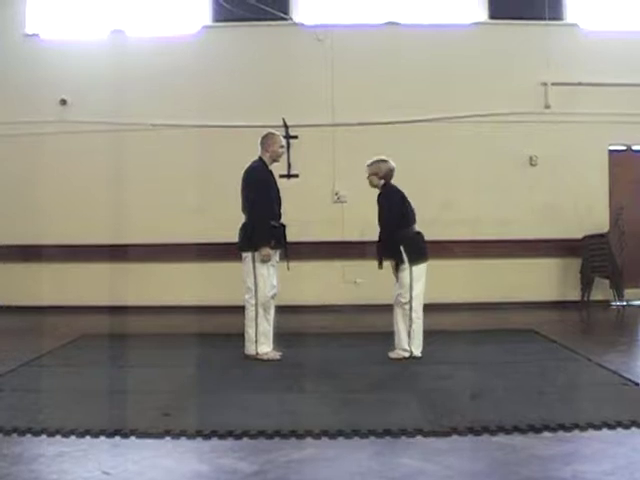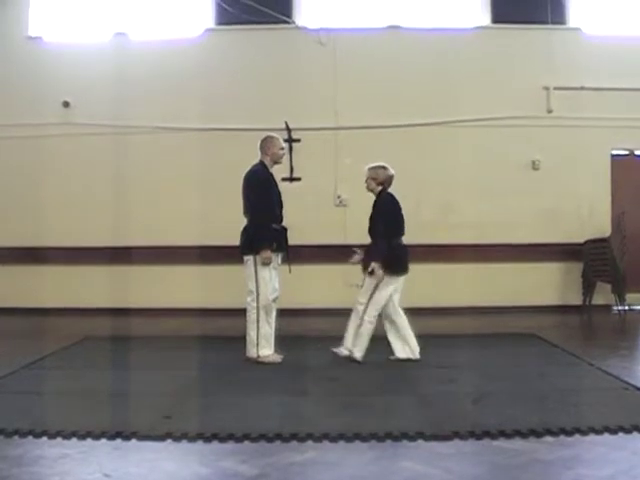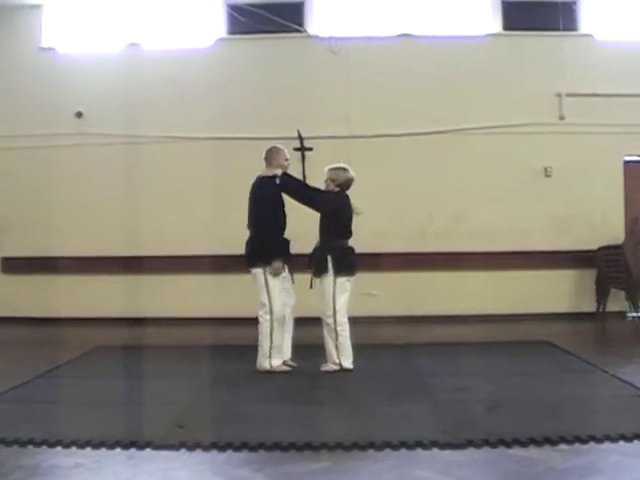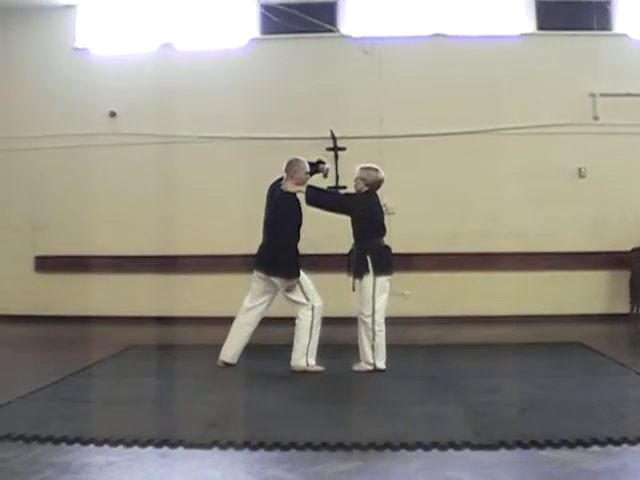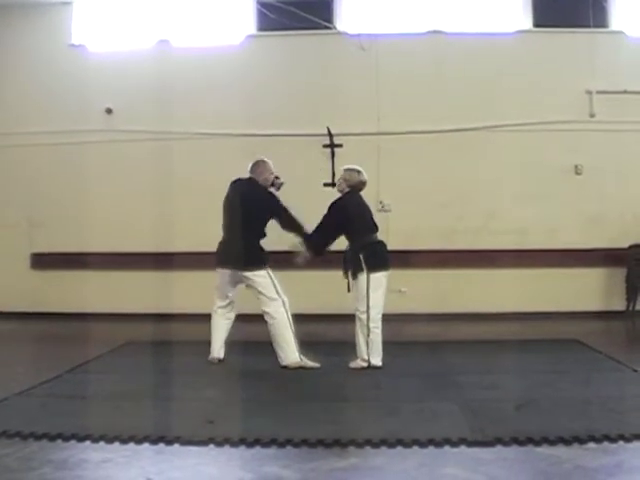
dt=1s
person 1, frame 1
left shoulder: (263, 172)
right shoulder: (256, 172)
right elbow: (255, 212)
right wrist: (263, 245)
left hip: (265, 241)
right hip: (258, 243)
left knee: (267, 294)
right knee: (259, 295)
left ankle: (262, 344)
right ankle: (257, 347)
person 1, frame 2
left shoulder: (264, 175)
right shoulder: (257, 175)
right elbow: (256, 215)
right wrist: (264, 247)
left hip: (268, 245)
right hip: (259, 247)
left knee: (269, 297)
right knee: (260, 298)
left ankle: (264, 347)
right ankle: (258, 350)
person 1, frame 3
left shoulder: (265, 183)
right shoulder: (266, 186)
right elbow: (266, 225)
left wrist: (277, 255)
right wrist: (275, 257)
left hip: (264, 253)
right hip: (264, 256)
left knee: (286, 303)
right knee: (274, 308)
left ankle: (281, 354)
right ankle: (268, 360)
person 1, frame 4
left shoulder: (276, 187)
right shoulder: (289, 202)
left elbow: (299, 168)
right elbow: (288, 240)
left wrist: (318, 166)
right wrist: (292, 274)
left hip: (265, 260)
right hip: (281, 263)
left knee: (252, 308)
right knee: (311, 305)
left ankle: (227, 356)
right ankle: (302, 361)
person 1, frame 5
left shoulder: (234, 187)
right shoulder: (263, 195)
right elbow: (285, 217)
left wrist: (269, 186)
right wrist: (305, 236)
left hip: (226, 256)
right hip: (250, 257)
left knee: (222, 305)
right knee: (276, 305)
left ankle: (216, 352)
right ankle: (292, 357)
person 2, frame 1
left shoulder: (388, 195)
right shoulder: (391, 193)
left elbow: (390, 229)
left wrist: (388, 256)
right wrist: (392, 255)
left hip: (410, 254)
right hip: (411, 252)
left knee: (409, 300)
right knee: (403, 300)
left ankle: (410, 348)
right ankle: (406, 346)
person 2, frame 2
left shoulder: (385, 201)
right shoulder: (387, 200)
left elbow: (383, 235)
left wrist: (377, 260)
right wrist: (364, 253)
left hip: (390, 262)
right hip: (395, 260)
left knee: (365, 306)
right knee: (390, 308)
left ankle: (352, 350)
right ankle: (408, 351)
person 2, frame 3
left shoulder: (337, 201)
right shoulder: (337, 201)
left elbow: (306, 193)
right elbow: (310, 194)
left wrist: (280, 176)
right wrist: (280, 177)
left hip: (336, 262)
right hip: (335, 260)
left knee: (335, 314)
right knee: (332, 314)
left ankle: (342, 361)
right ankle: (338, 359)
person 2, frame 4
left shoulder: (365, 202)
right shoulder: (365, 201)
left elbow: (333, 201)
right elbow: (337, 199)
left wrist: (304, 190)
right wrist: (305, 189)
left hip: (373, 263)
right hip: (369, 261)
left knee: (372, 314)
right knee: (366, 314)
left ankle: (375, 361)
right ankle: (370, 359)
person 2, frame 5
left shoulder: (343, 204)
right shoulder: (353, 202)
left elbow: (326, 229)
right elbow: (333, 231)
left wrist: (308, 250)
right wrist: (313, 248)
left hip: (368, 260)
right hip: (371, 258)
left knee: (368, 312)
right knee: (365, 311)
left ankle: (372, 358)
right ankle: (367, 356)
